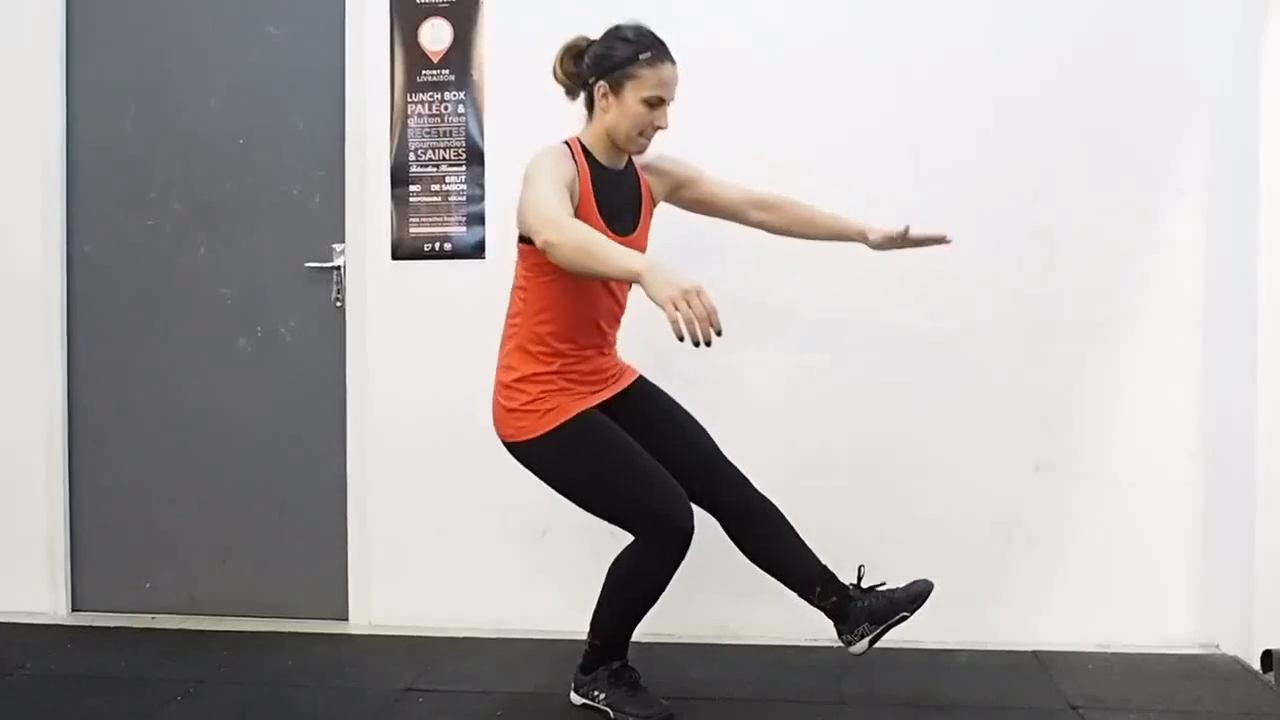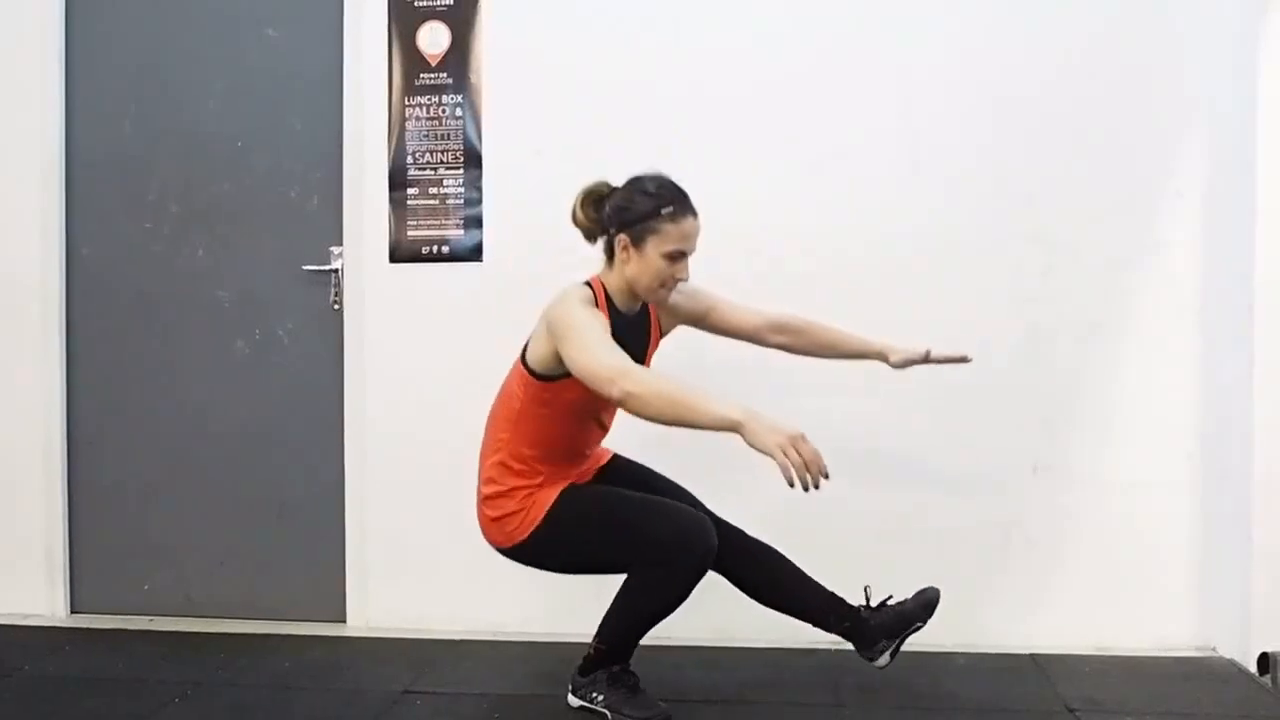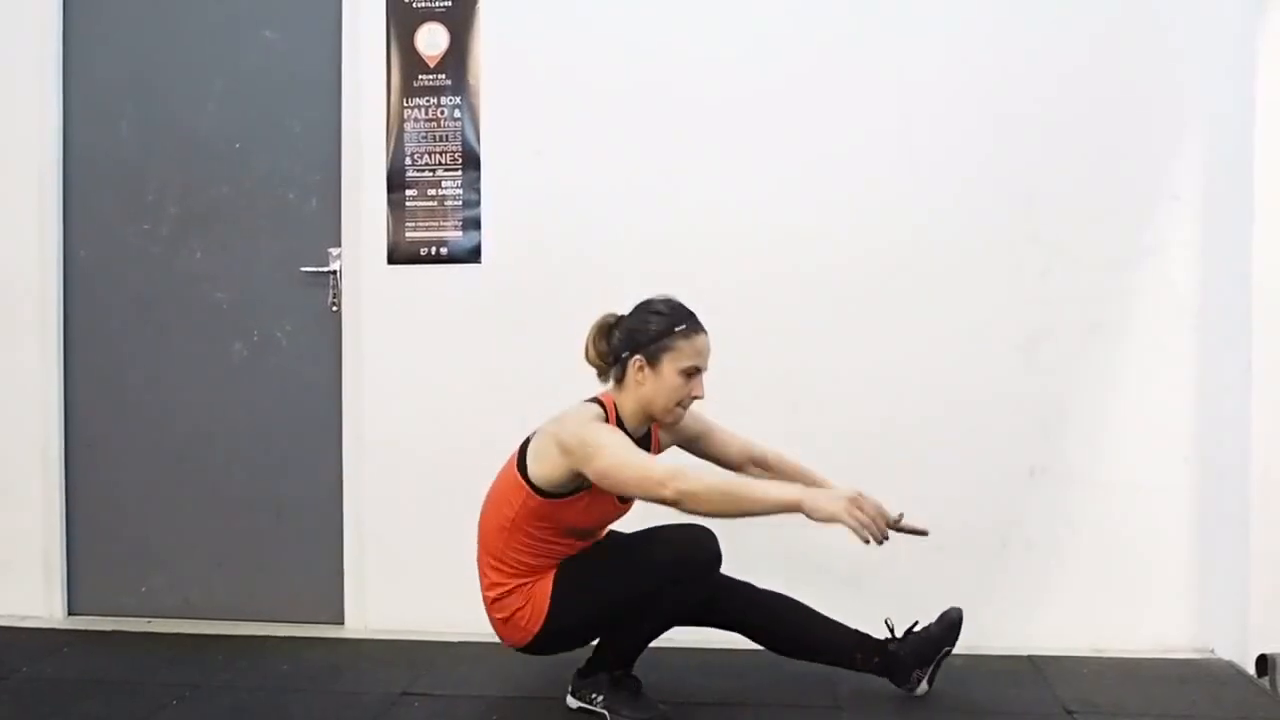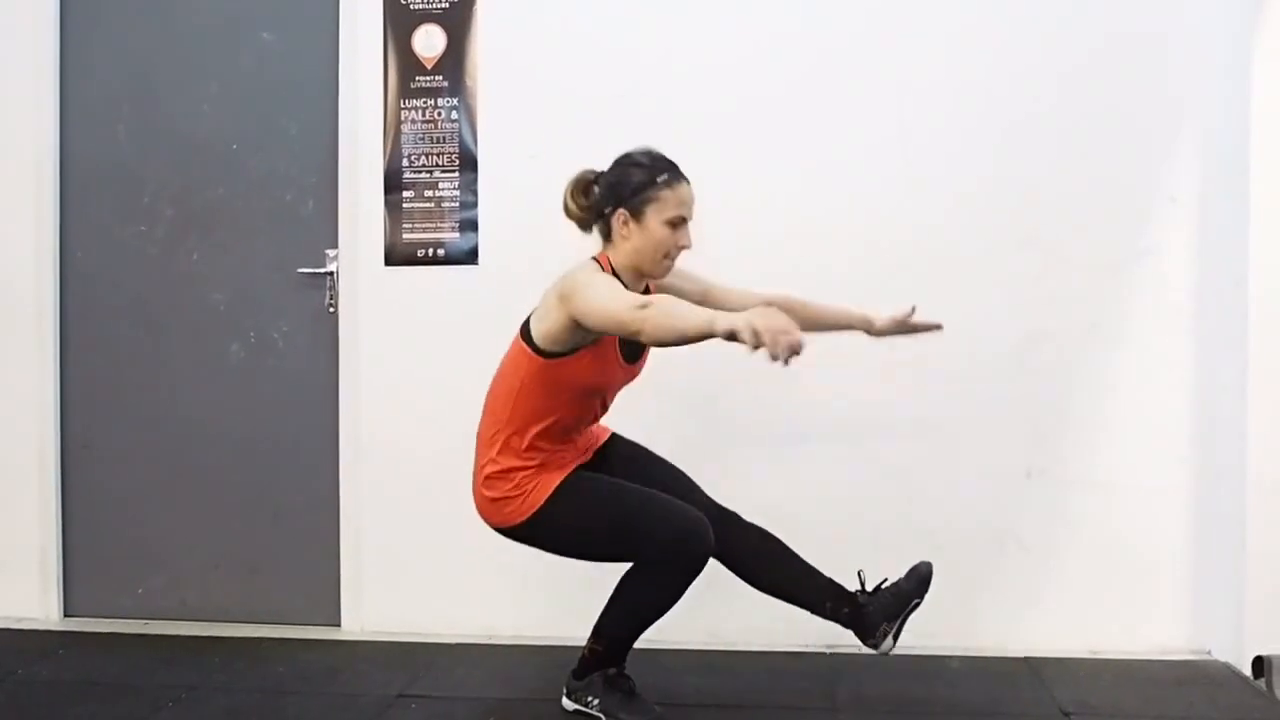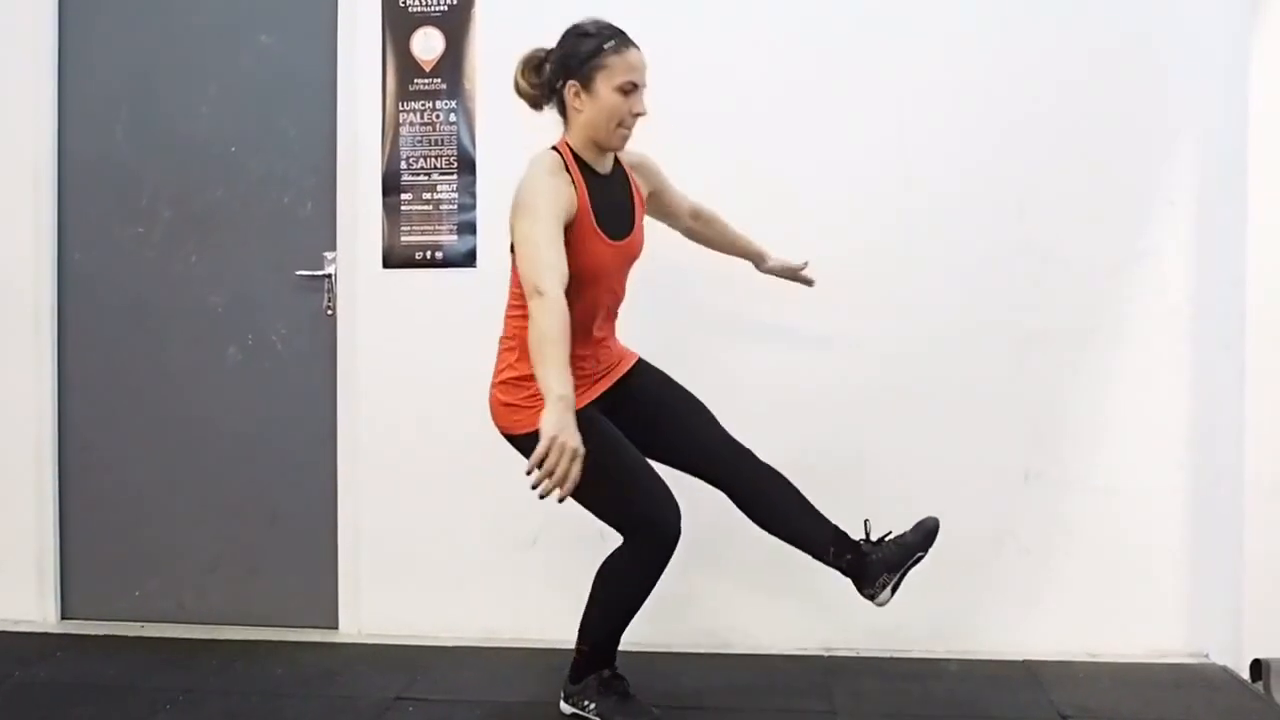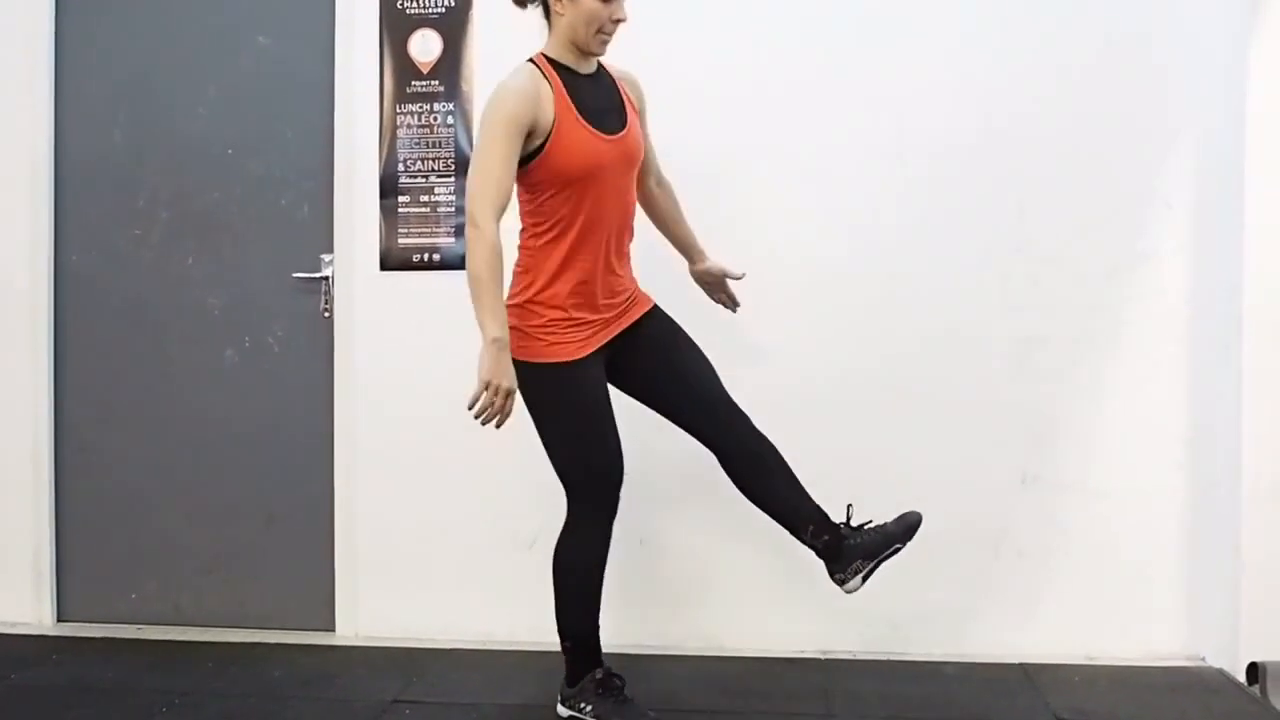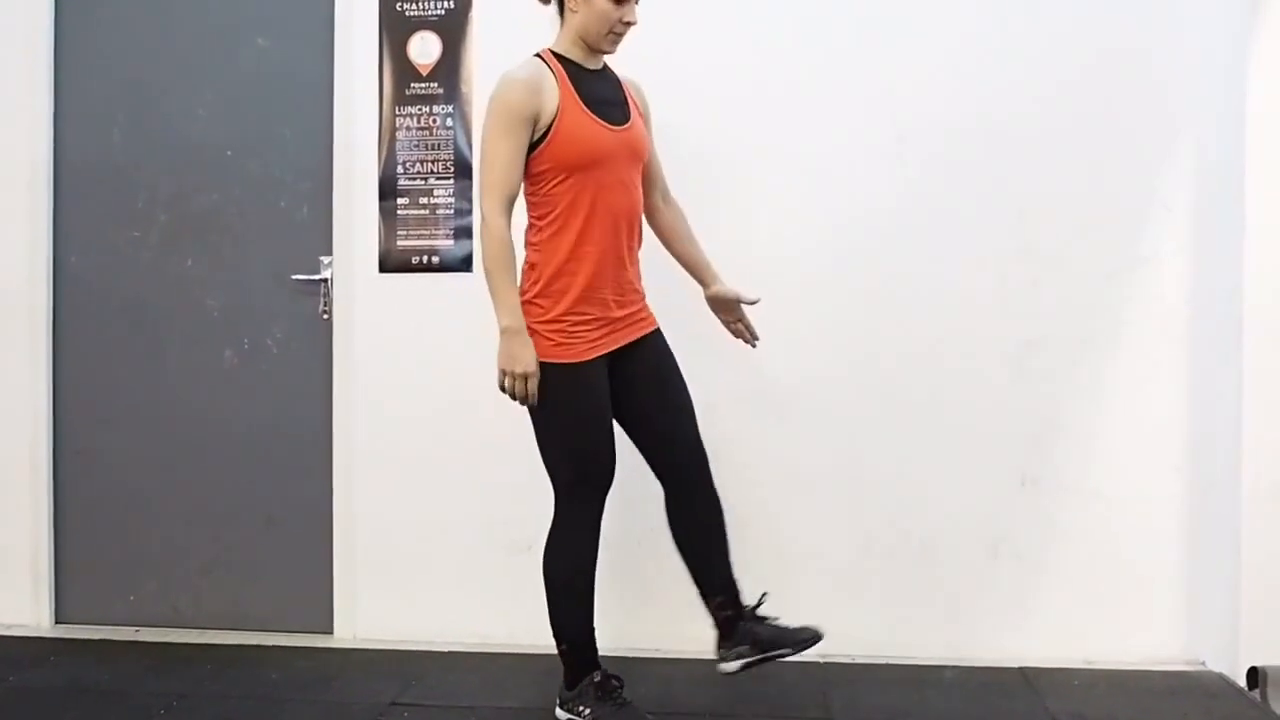
dt=0.3s
person 1, frame 1
left shoulder: (652, 175)
right shoulder: (555, 167)
left elbow: (757, 207)
right elbow: (554, 234)
left wrist: (865, 235)
right wrist: (651, 273)
left hip: (606, 380)
right hip: (542, 400)
left knee: (723, 487)
right knee: (667, 519)
left ankle: (844, 607)
person 1, frame 2
left shoulder: (661, 303)
right shoulder: (574, 315)
left elbow: (770, 327)
right elbow: (632, 388)
left wrist: (882, 351)
right wrist: (748, 421)
left hip: (578, 473)
right hip: (522, 503)
left knee: (721, 540)
right knee: (685, 541)
left ankle: (866, 629)
right ankle: (599, 675)
person 1, frame 3
left shoulder: (661, 423)
right shoulder: (583, 433)
left elbow: (756, 462)
right elbow: (677, 487)
left wrist: (851, 501)
right wrist: (804, 500)
left hip: (572, 554)
right hip: (527, 598)
left knee: (731, 598)
right knee: (693, 552)
left ankle: (891, 658)
right ankle: (600, 679)
person 1, frame 4
left shoulder: (660, 281)
right shoulder: (585, 286)
left elbow: (757, 303)
right elbow: (643, 321)
left wrist: (867, 323)
right wrist: (732, 324)
left hip: (579, 449)
right hip: (521, 480)
left knee: (719, 526)
right knee: (682, 537)
left ankle: (861, 613)
person 1, frame 5
left shoulder: (633, 170)
right shoulder: (546, 182)
left elbow: (692, 217)
right elbow: (546, 296)
left wrist: (761, 259)
right wrist: (559, 410)
left hip: (607, 370)
right hip: (539, 397)
left knee: (728, 459)
right knee: (655, 523)
left ankle: (861, 563)
person 1, frame 6
left shoulder: (626, 88)
right shoulder: (523, 94)
left elbow: (650, 182)
right elbow: (481, 223)
left wrist: (698, 260)
right wrist: (495, 345)
left hip: (626, 312)
right hip: (552, 334)
left knee: (727, 426)
right knee: (594, 499)
left ankle: (838, 549)
person 1, frame 7
left shoulder: (628, 93)
right shoulder: (525, 87)
left elbow: (656, 198)
right elbow: (493, 215)
left wrist: (712, 283)
right wrist: (512, 330)
left hip: (630, 325)
right hip: (558, 335)
left knee: (688, 468)
right knee: (583, 499)
left ankle: (735, 627)
